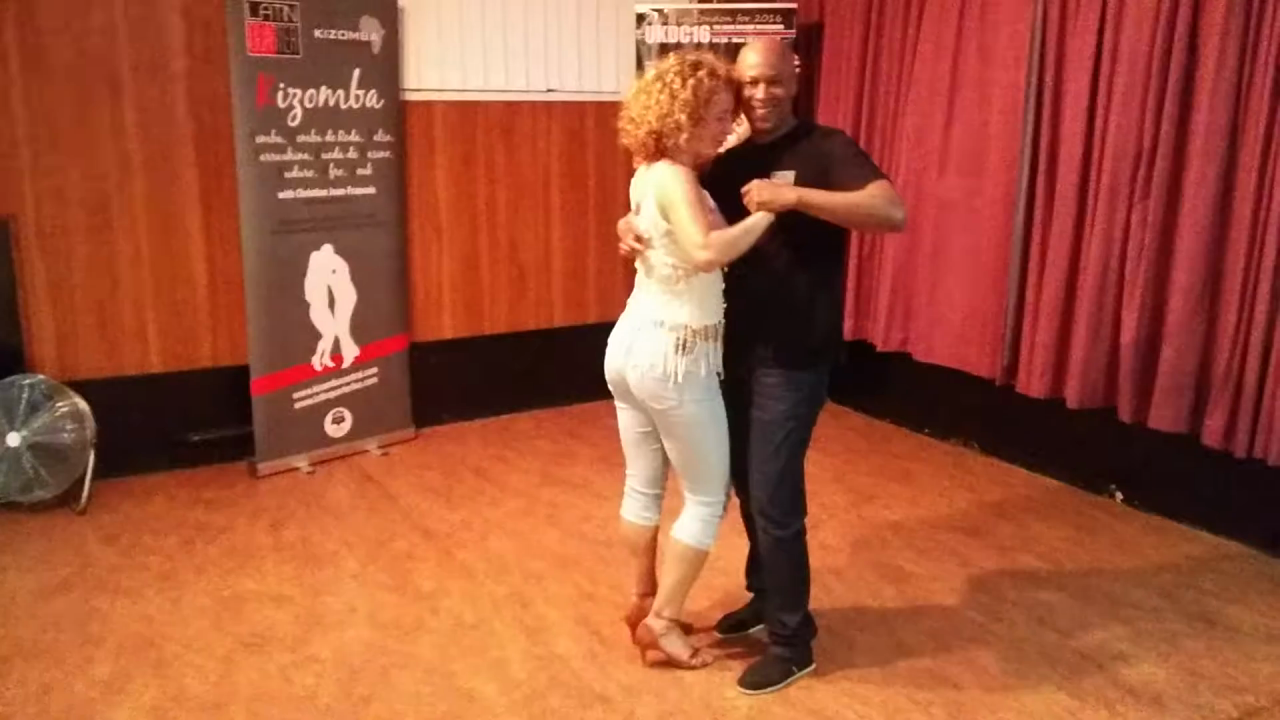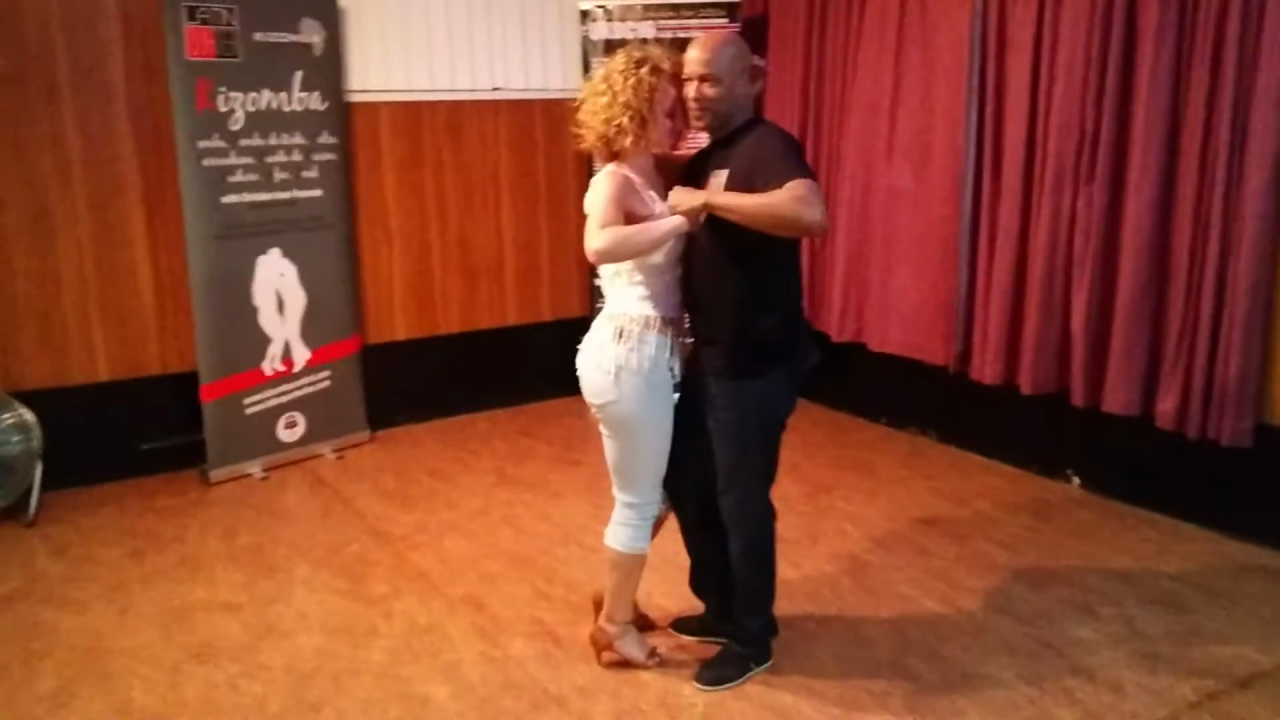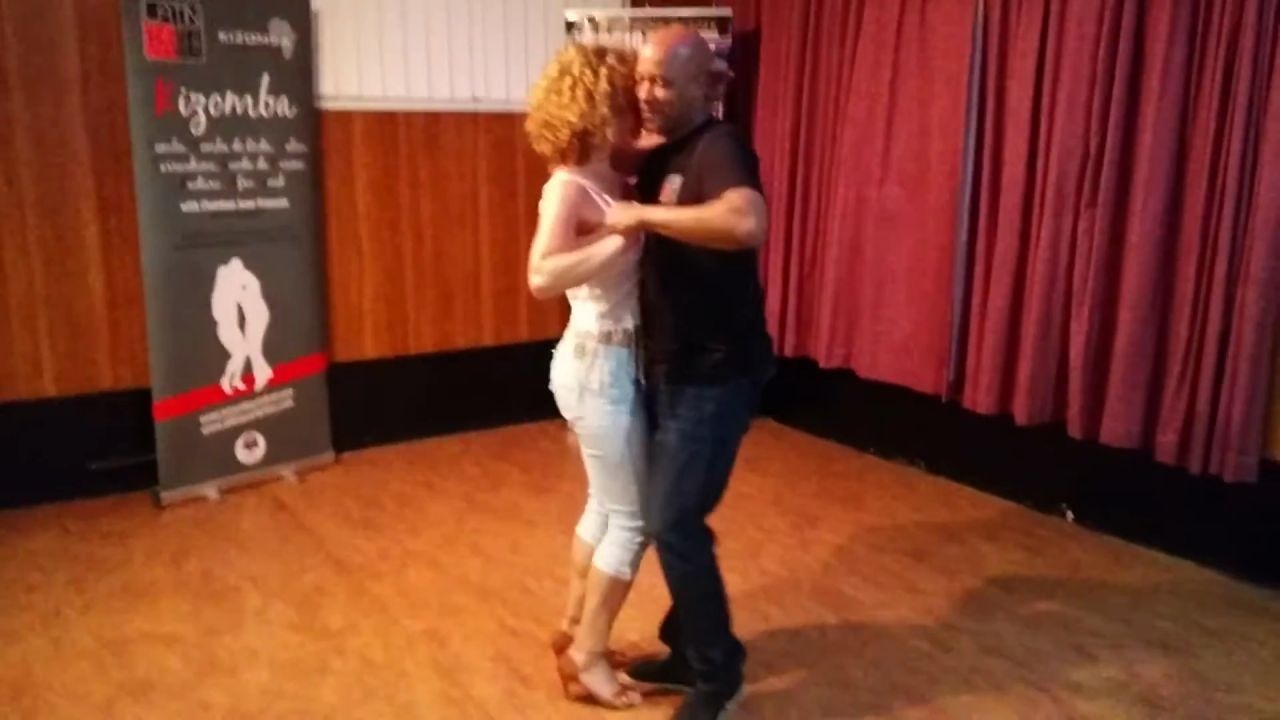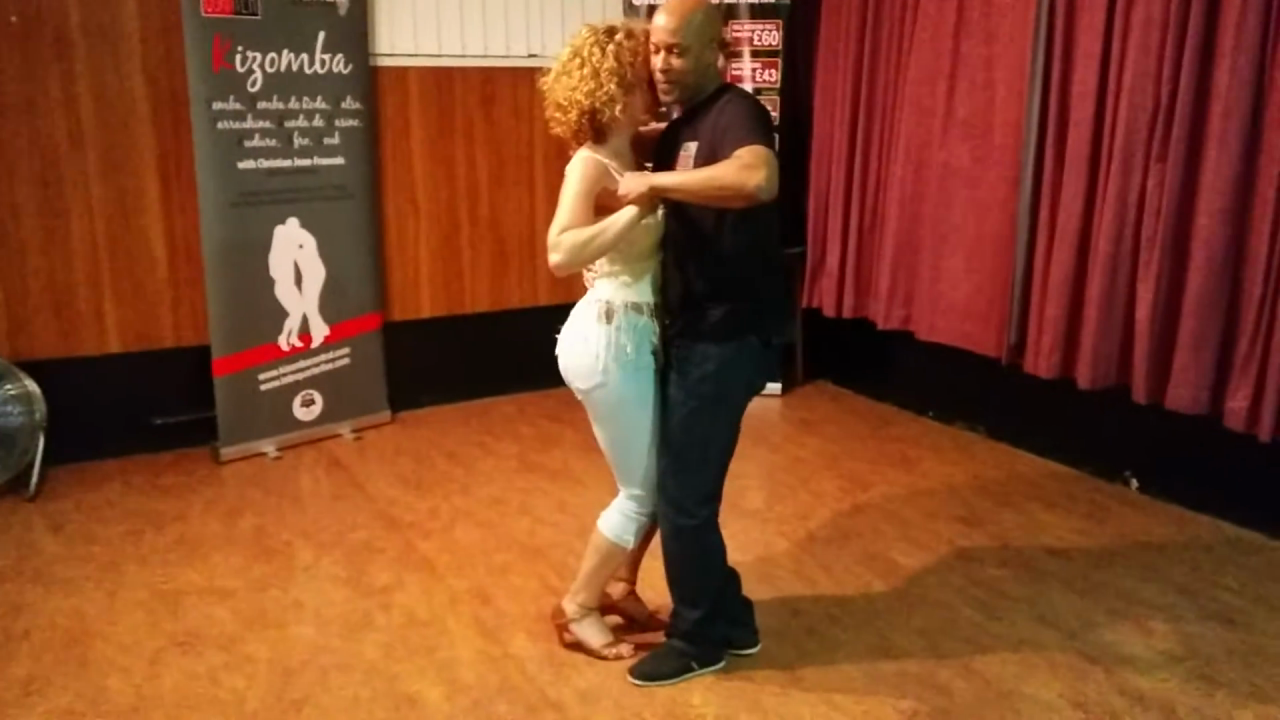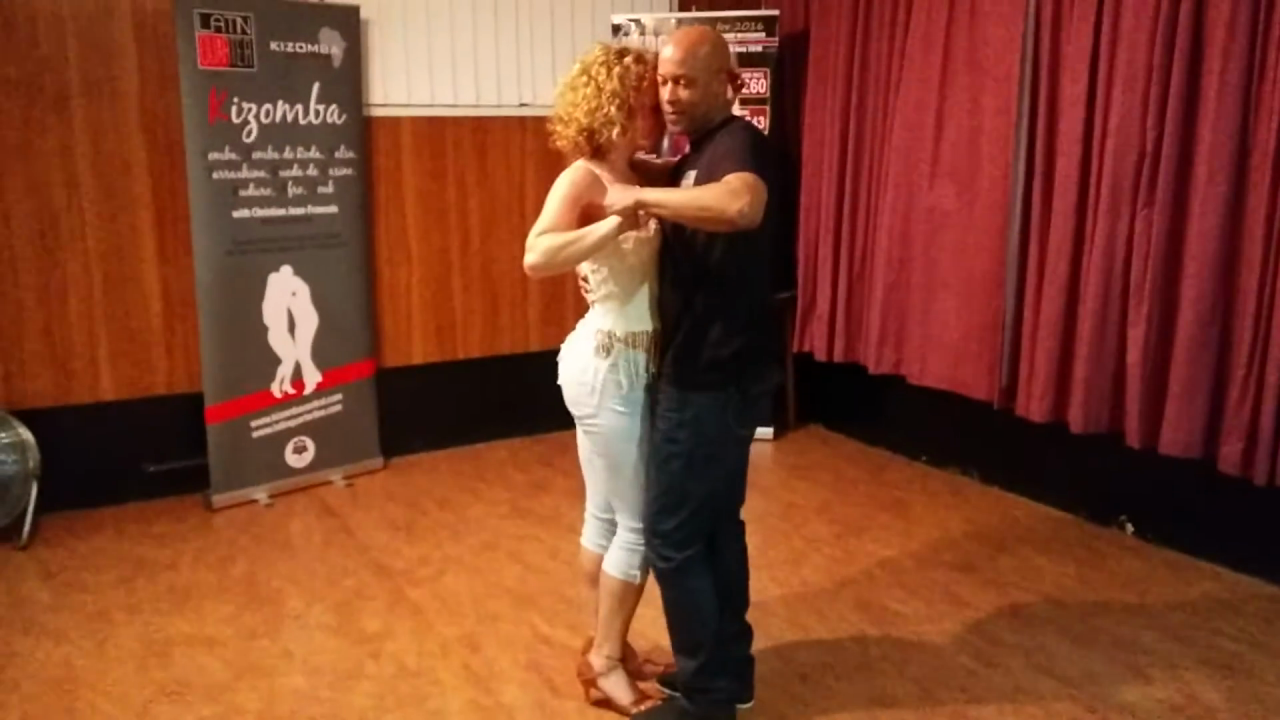
dt=1s
person 1, frame 1
left shoulder: (825, 149)
right shoulder: (730, 163)
left elbow: (891, 211)
left wrist: (795, 196)
right wrist: (633, 224)
left hip: (795, 355)
right hip: (740, 347)
left knee: (774, 495)
right knee: (747, 485)
left ankle: (791, 639)
right ankle: (765, 594)
person 1, frame 2
left shoulder: (767, 147)
right shoulder: (704, 159)
left elbow: (810, 214)
right elbow: (676, 236)
left wrist: (710, 200)
left hip: (757, 361)
right hip: (710, 354)
left knee: (741, 501)
right knee: (684, 481)
left ankle: (751, 638)
right ankle: (722, 605)
person 1, frame 3
left shoulder: (719, 150)
right shoulder: (661, 157)
left elbow: (745, 223)
left wrist: (643, 215)
left hip: (714, 372)
right hip: (671, 367)
left knee: (673, 523)
right knee: (667, 518)
right ankle: (688, 651)
person 1, frame 4
left shoulder: (735, 113)
right shoulder: (679, 130)
left elbow: (757, 179)
left wrist: (656, 182)
left hip: (730, 332)
right hip: (697, 329)
left knee: (683, 491)
right knee: (680, 484)
left ankle: (700, 638)
right ankle: (727, 619)
person 1, frame 5
left shoulder: (739, 144)
right shoulder: (694, 159)
left elbow: (741, 207)
left wrist: (642, 196)
left hip: (715, 375)
right hip: (714, 370)
left knee: (672, 534)
right knee: (716, 524)
person 2, frame 1
left shoulder: (650, 173)
right shoulder: (674, 178)
right elbow: (706, 252)
right wrist: (768, 210)
left hip: (630, 344)
right hip: (675, 358)
left knee: (643, 486)
right knee: (709, 498)
left ankle: (642, 602)
right ankle: (662, 620)
person 2, frame 2
left shoulder: (653, 176)
right shoulder: (614, 182)
right elbow: (600, 247)
right wrist: (682, 218)
left hip: (648, 350)
right hip: (628, 352)
left knee: (660, 485)
right knee: (638, 500)
left ankle: (617, 598)
right ankle: (614, 625)
person 2, frame 3
left shoulder: (614, 178)
right shoulder: (569, 188)
right elbow: (542, 277)
right wrist: (622, 236)
left hip: (619, 357)
right hip: (597, 361)
left knee: (606, 506)
right knee: (631, 518)
left ankle: (575, 627)
right ankle: (587, 655)
person 2, frame 4
left shoulder: (634, 155)
right shoulder: (590, 165)
right elbow: (560, 254)
right wrist: (638, 208)
left hip: (629, 336)
right hip: (611, 337)
left knee: (659, 476)
right knee: (642, 492)
left ankle: (619, 587)
right ankle: (577, 608)
person 2, frame 5
left shoulder: (632, 177)
right shoulder: (582, 179)
right elbow: (536, 257)
right wrist: (619, 223)
left hip: (610, 361)
right hip: (610, 365)
left knee: (605, 514)
right knee: (638, 524)
left ankle: (605, 644)
right ankle: (605, 662)
